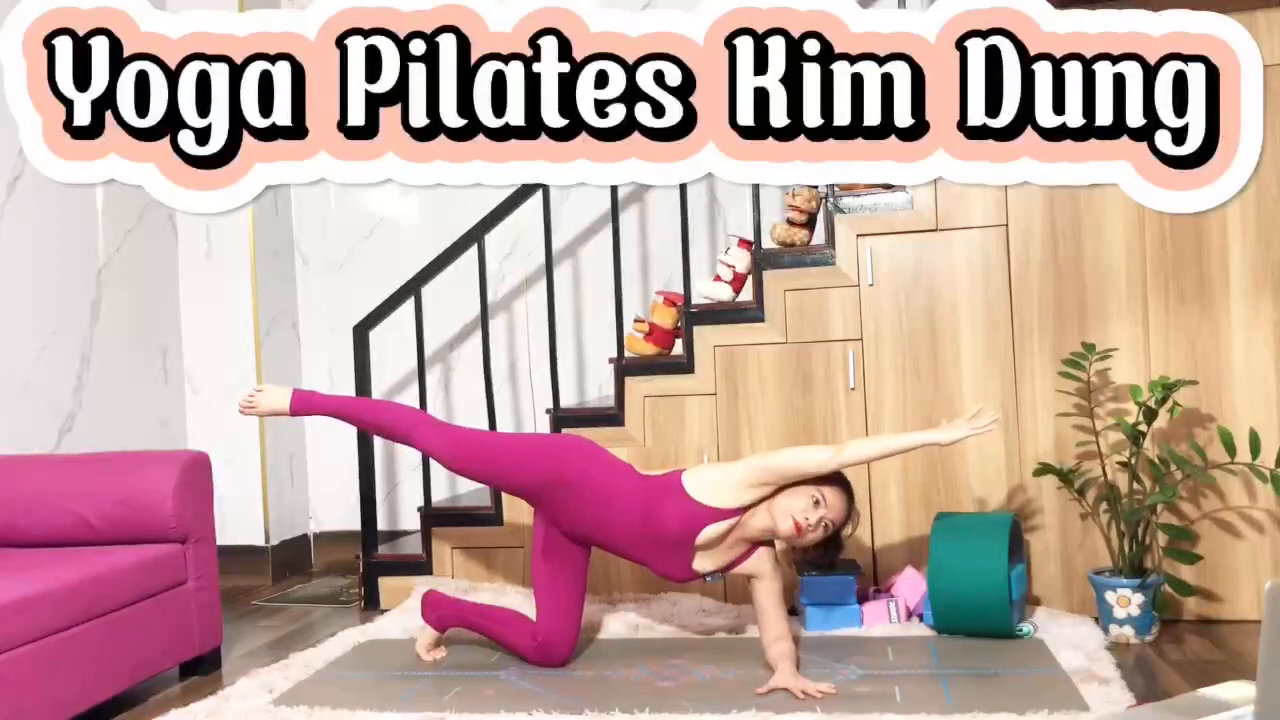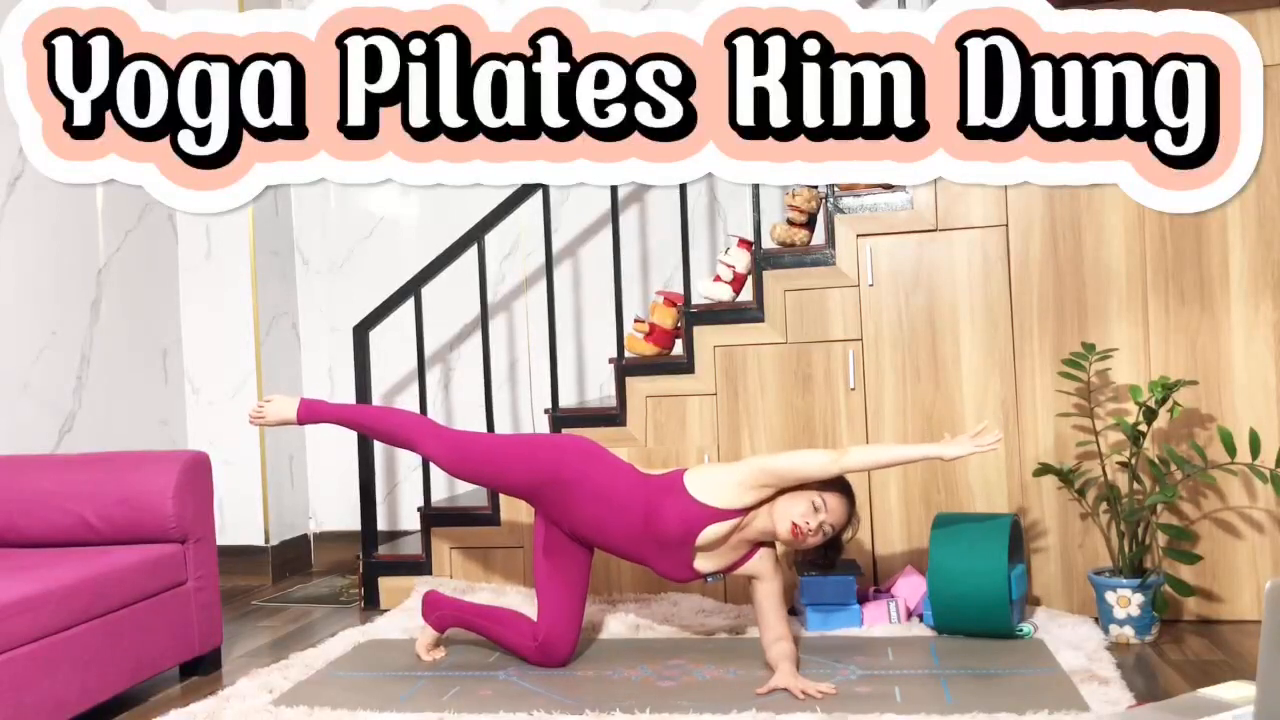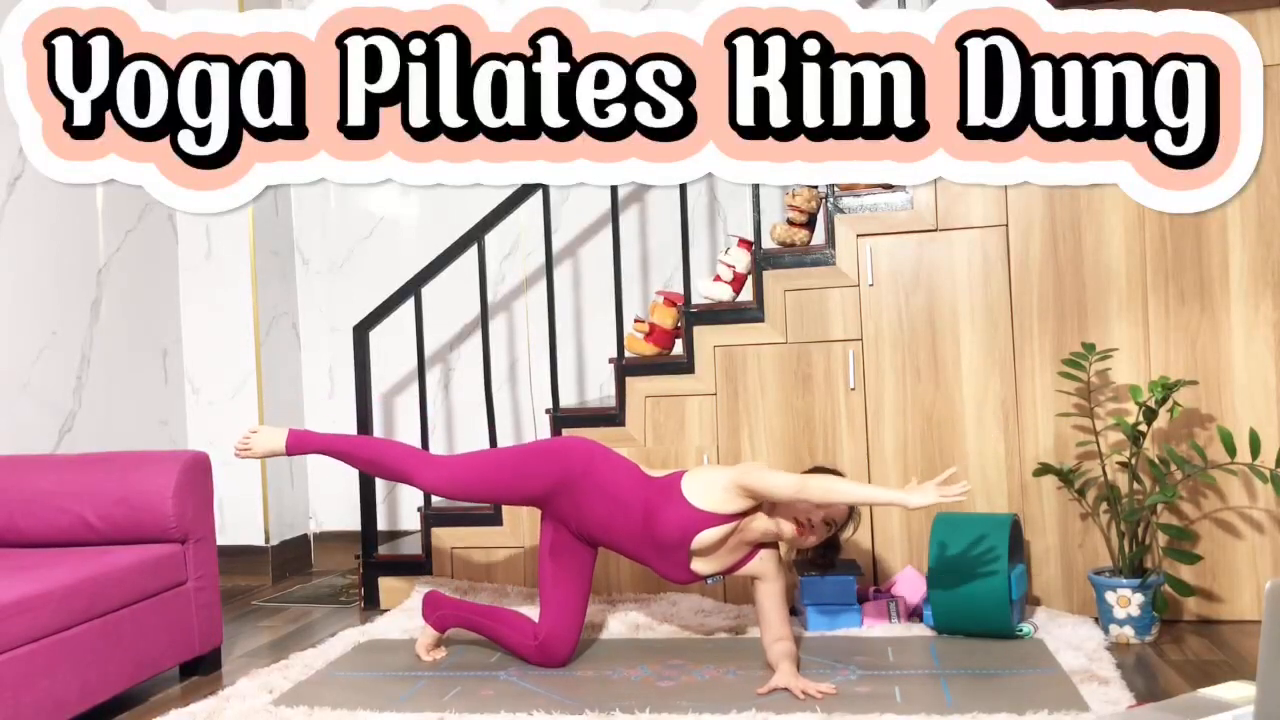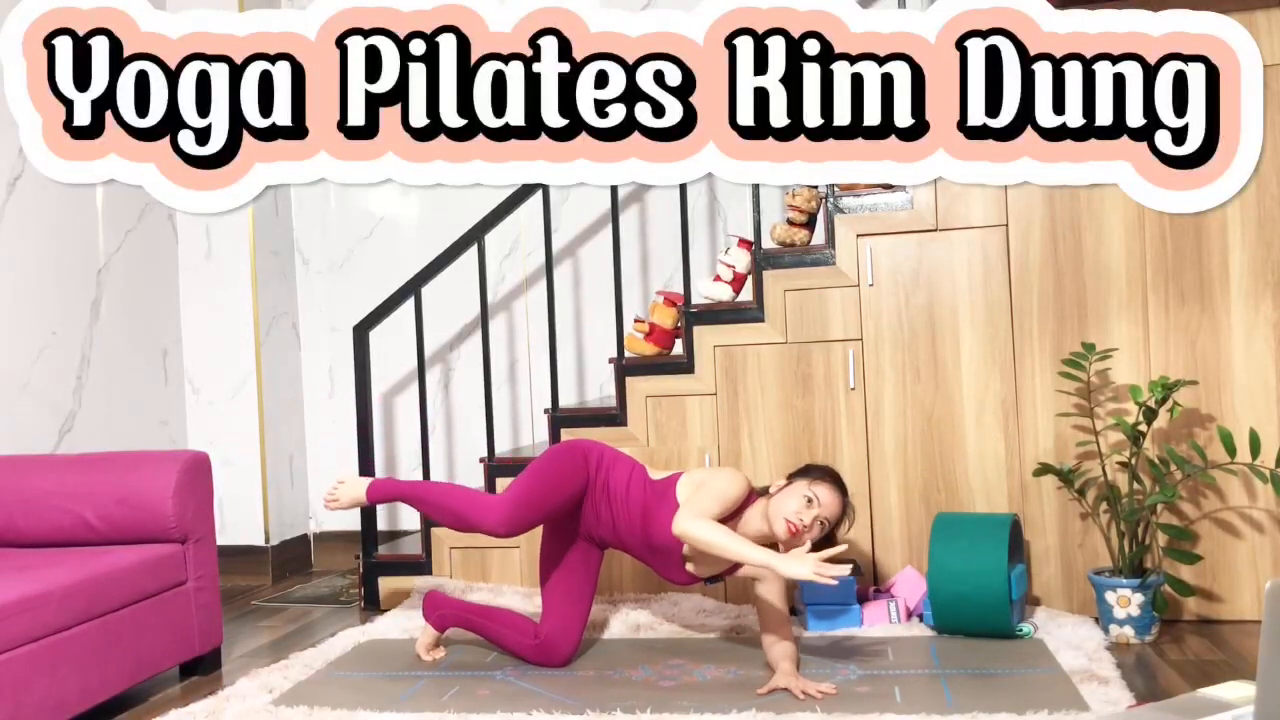
dt=1s
person 1, frame 1
left shoulder: (759, 564)
right shoulder: (750, 480)
left elbow: (776, 632)
right elbow: (836, 451)
left wrist: (787, 672)
right wrist: (932, 434)
left hip: (573, 532)
right hip: (566, 476)
left knee: (553, 649)
right knee: (441, 441)
left ankle: (443, 610)
right ankle: (305, 402)
person 1, frame 2
left shoulder: (759, 565)
right shoulder: (749, 482)
left elbow: (775, 634)
right elbow: (839, 457)
left wrist: (786, 670)
right wrist: (937, 448)
left hip: (571, 531)
right hip: (567, 476)
left knee: (551, 649)
right knee: (439, 444)
left ankle: (443, 610)
right ankle: (310, 410)
person 1, frame 3
left shoulder: (763, 561)
right shoulder: (742, 483)
left elbow: (779, 633)
right elbow: (796, 483)
left wrist: (786, 670)
right wrist: (897, 495)
left hip: (579, 530)
right hip: (572, 475)
left knee: (551, 648)
right knee: (436, 475)
left ankle: (442, 609)
right ankle: (297, 439)
person 1, frame 4
left shoulder: (762, 564)
right shoulder: (733, 485)
left elbow: (777, 633)
right elbow: (684, 524)
left wrist: (787, 669)
right wrist: (776, 560)
left hip: (588, 534)
right hip: (584, 472)
left knee: (551, 650)
right knee: (501, 517)
left ankle: (443, 609)
right ankle: (378, 489)
